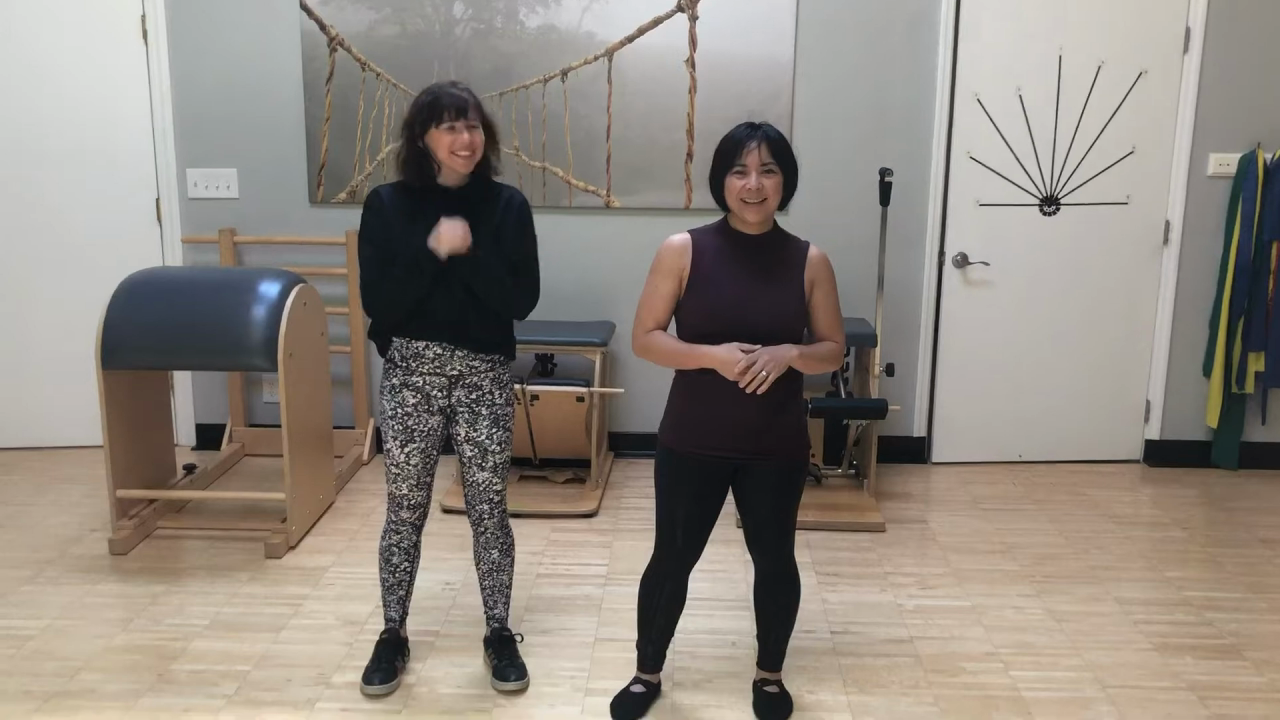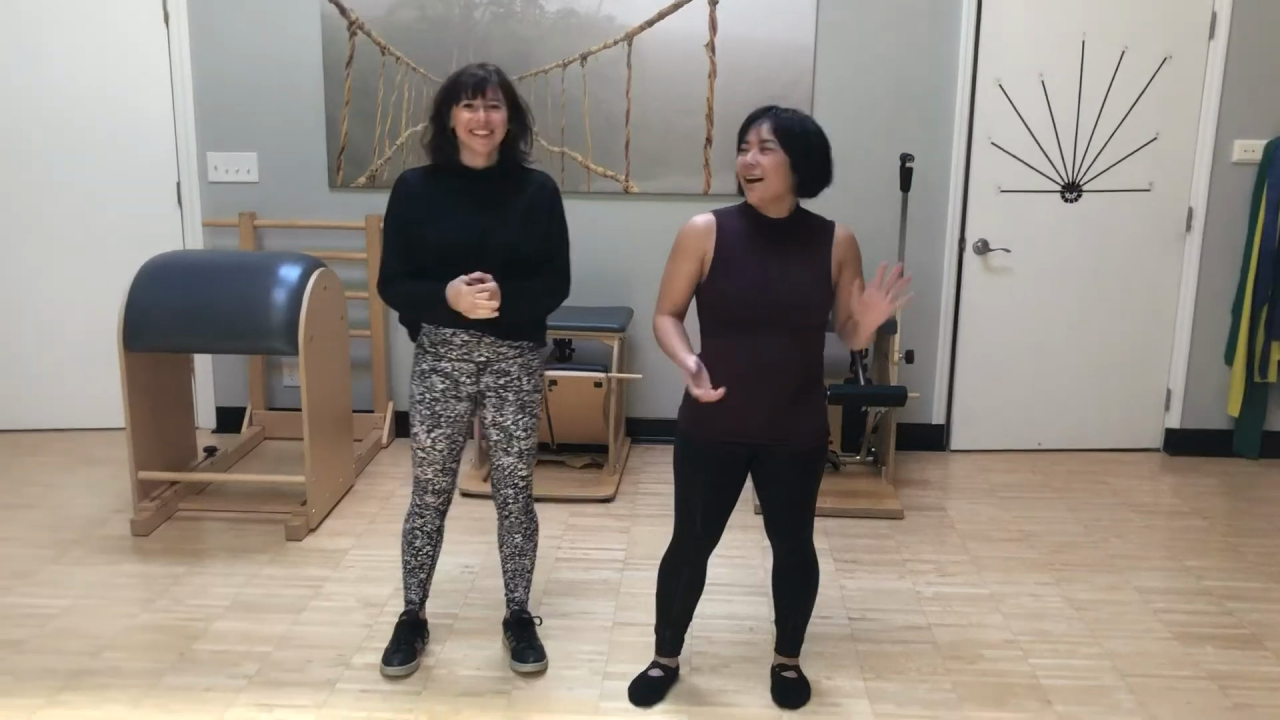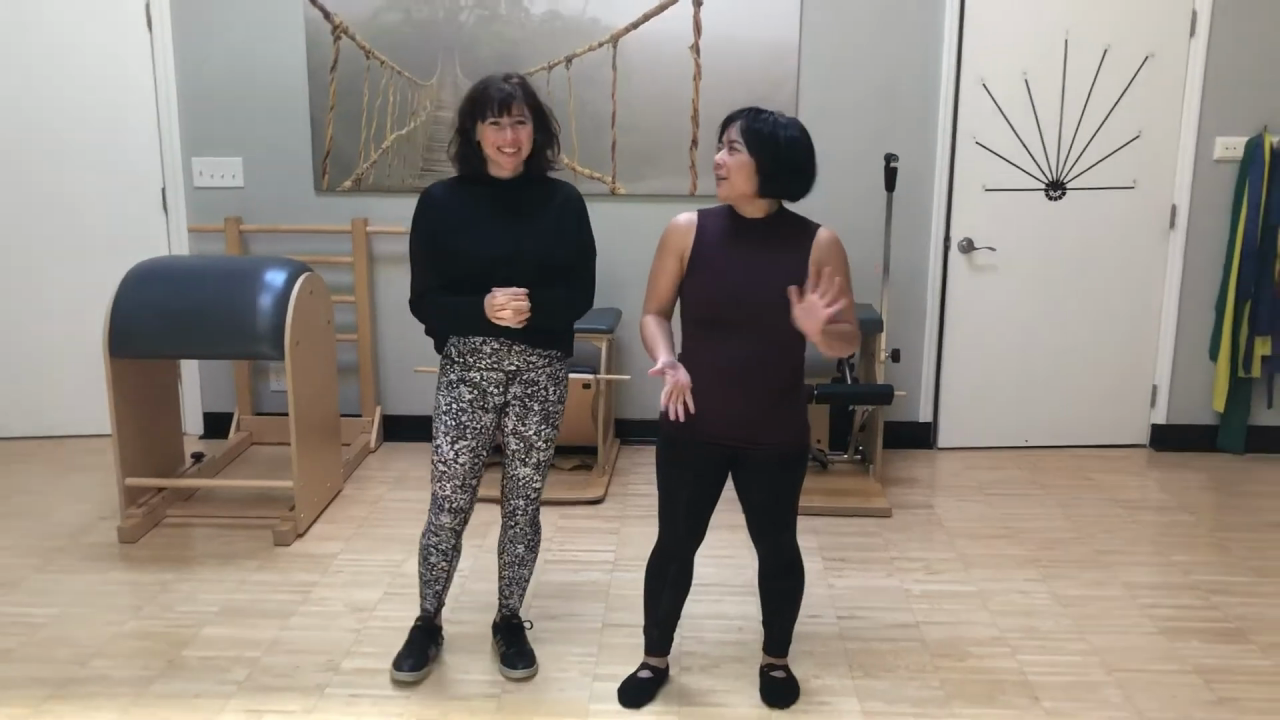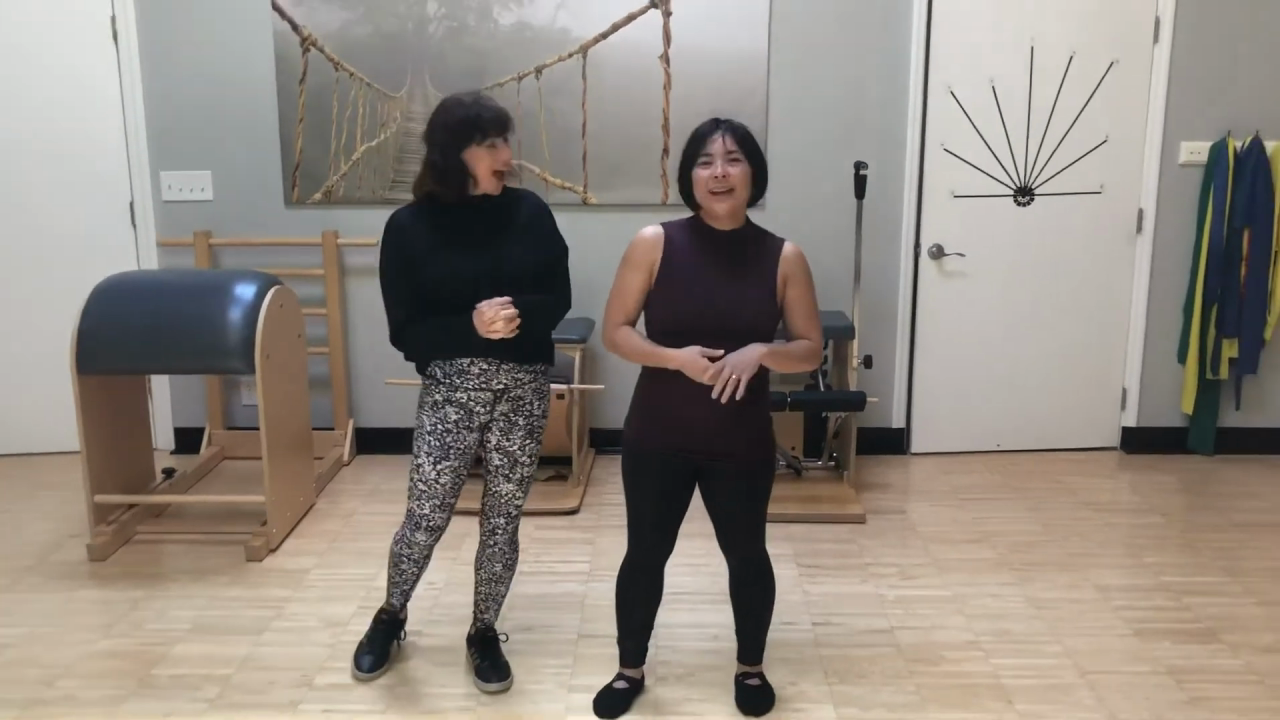
dt=0.5s
person 1, frame 1
left shoulder: (507, 205)
right shoulder: (388, 204)
left elbow: (523, 298)
right elbow: (375, 299)
left wrist: (467, 255)
right wrist: (433, 254)
left hip: (484, 373)
right hip: (410, 370)
left knee: (489, 508)
right knee: (404, 509)
left ankle: (499, 633)
right ankle: (393, 635)
person 1, frame 2
left shoulder: (537, 190)
right shoulder: (416, 188)
left elbow: (556, 284)
right elbow: (392, 283)
left wrist: (504, 296)
right wrist: (447, 296)
left hip: (515, 358)
right hip: (440, 357)
left knee: (514, 492)
right knee: (430, 492)
left ankle: (519, 616)
right ankle: (412, 617)
person 1, frame 3
left shoulder: (562, 201)
right shoulder: (441, 201)
left elbow: (581, 294)
right elbow: (425, 301)
left wrist: (533, 305)
right wrist: (483, 309)
left hip: (541, 369)
right hip: (467, 368)
left knee: (523, 502)
right knee: (449, 502)
left ankle: (509, 619)
right ankle: (427, 624)
person 1, frame 4
left shoulder: (530, 212)
right shoulder: (410, 227)
left elbow: (558, 298)
right elbow: (405, 332)
left wrist: (518, 312)
right wrist: (472, 326)
left hip: (524, 386)
right hip: (451, 388)
left knee: (503, 518)
right knee: (426, 515)
left ankle: (484, 633)
right ankle: (390, 617)
person 2, frame 1
left shoulder: (808, 261)
right shoulder: (683, 251)
left elbow: (833, 350)
right elbow: (644, 338)
left wrist: (788, 354)
right wrist: (712, 356)
left hip: (777, 447)
right hip: (692, 443)
left knee: (775, 560)
right knee: (672, 559)
person 2, frame 2
left shoulder: (835, 241)
right shoulder: (705, 231)
left elbow: (851, 333)
right elbow: (666, 314)
left wrist: (869, 320)
right wrist: (685, 359)
left hip: (796, 433)
right hip: (711, 428)
left knee: (793, 546)
right knee: (690, 543)
left ankle: (787, 659)
right ankle: (665, 658)
person 2, frame 3
left shoulder: (818, 243)
right shoulder: (687, 230)
left elbow: (847, 341)
right elbow: (653, 312)
left wrist: (816, 329)
right wrist: (666, 361)
left hip: (776, 434)
right hip: (692, 428)
left knee: (777, 547)
right knee: (675, 544)
left ankle: (775, 659)
right ankle: (654, 658)
person 2, frame 4
left shoulder: (783, 257)
right shoulder: (654, 244)
left elbow: (811, 348)
right elbow: (615, 329)
left wrist: (759, 353)
right wrist: (676, 358)
left hip: (742, 444)
right hip: (656, 439)
left knee: (747, 555)
right knee: (645, 555)
left ankle: (751, 667)
right ankle: (630, 669)
